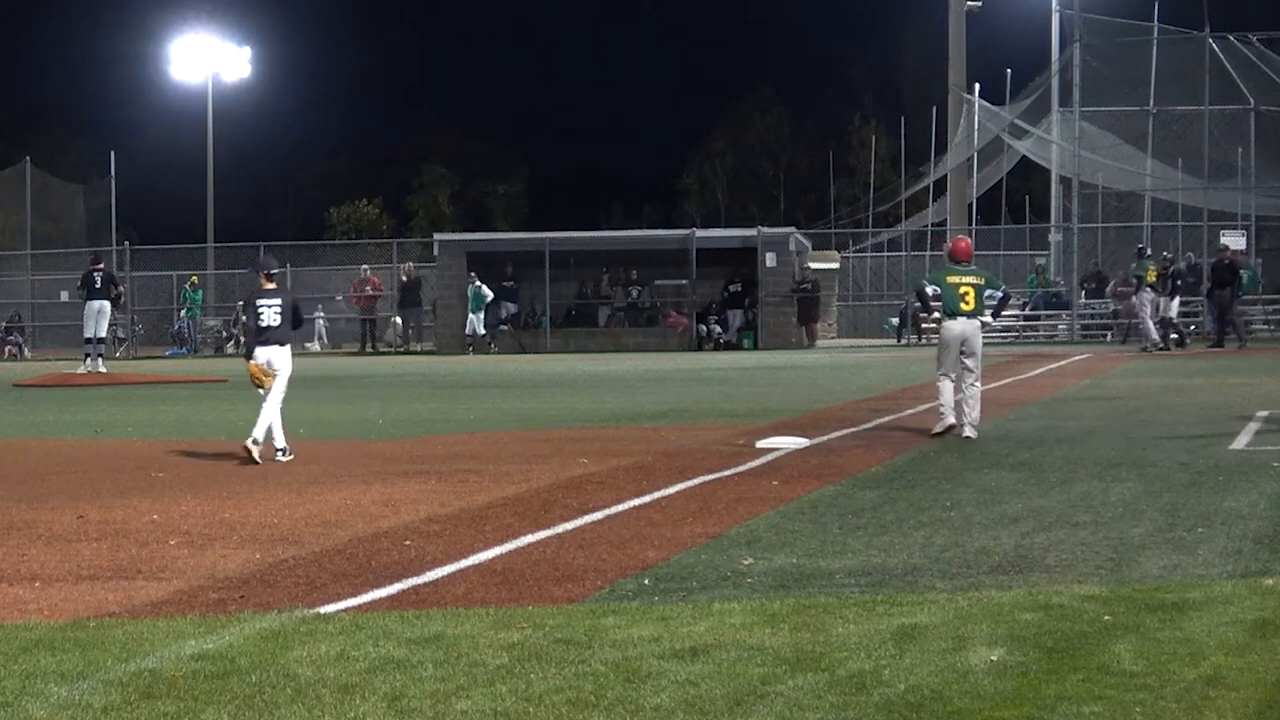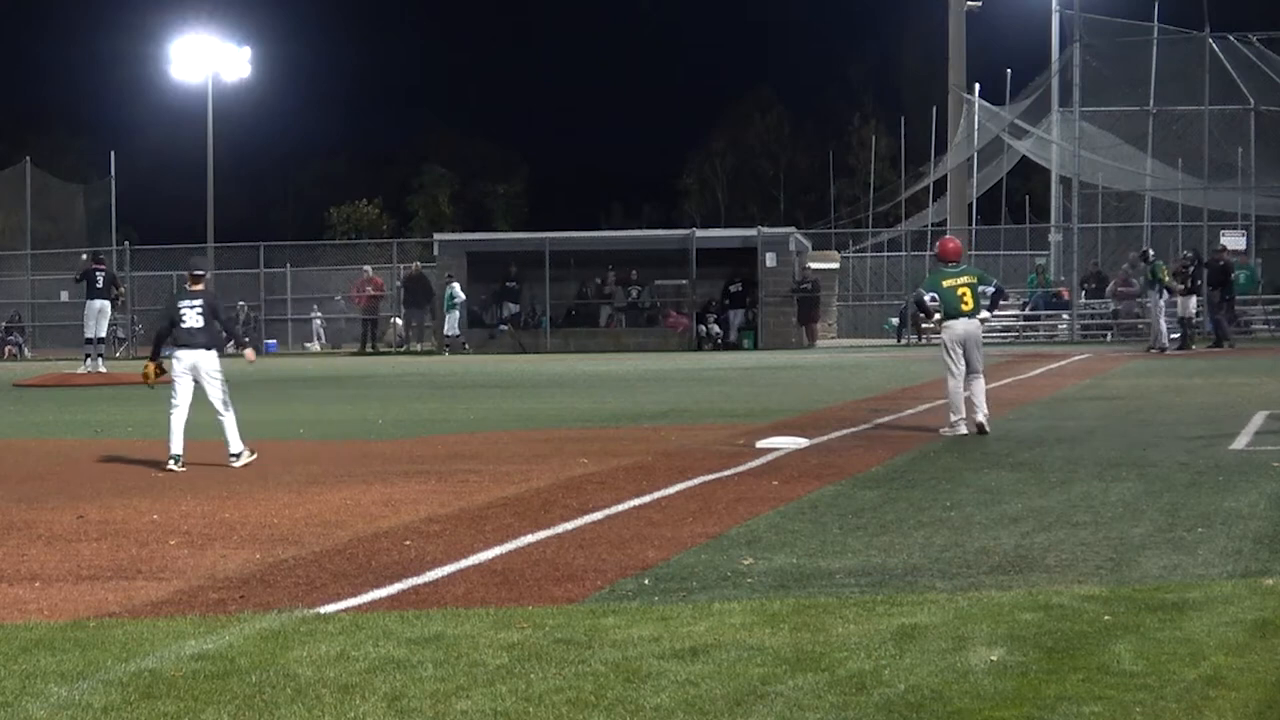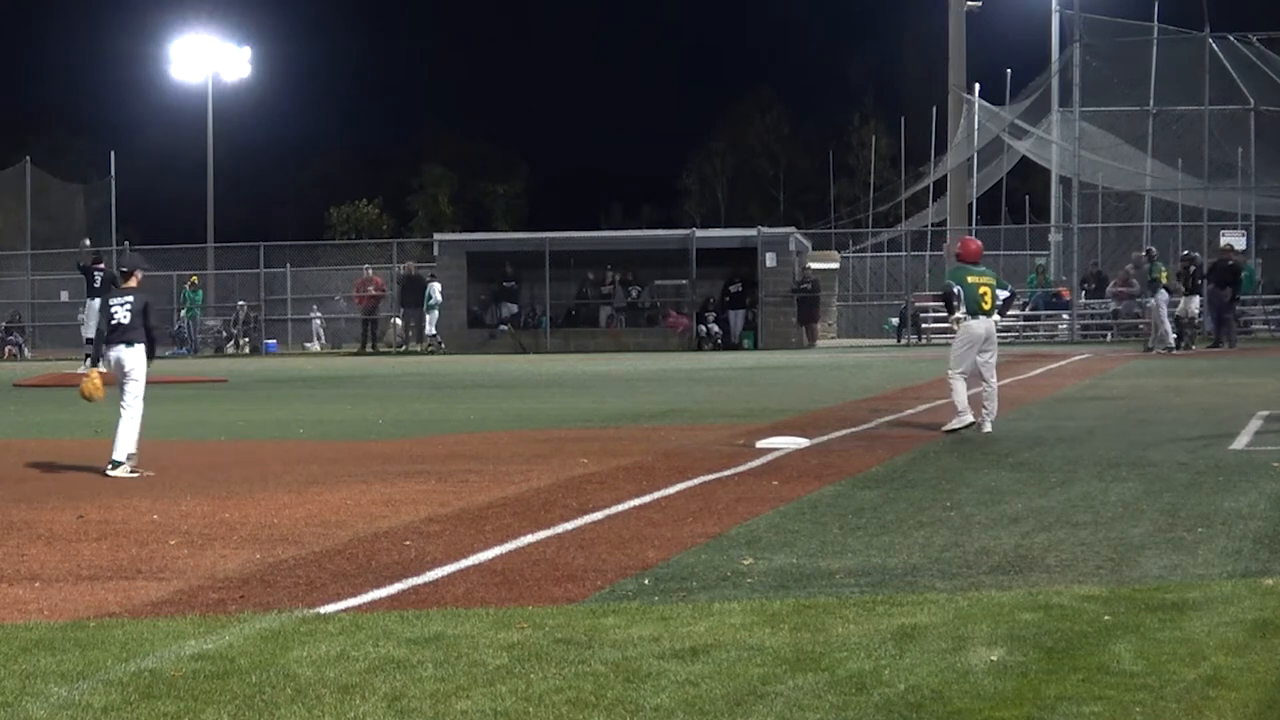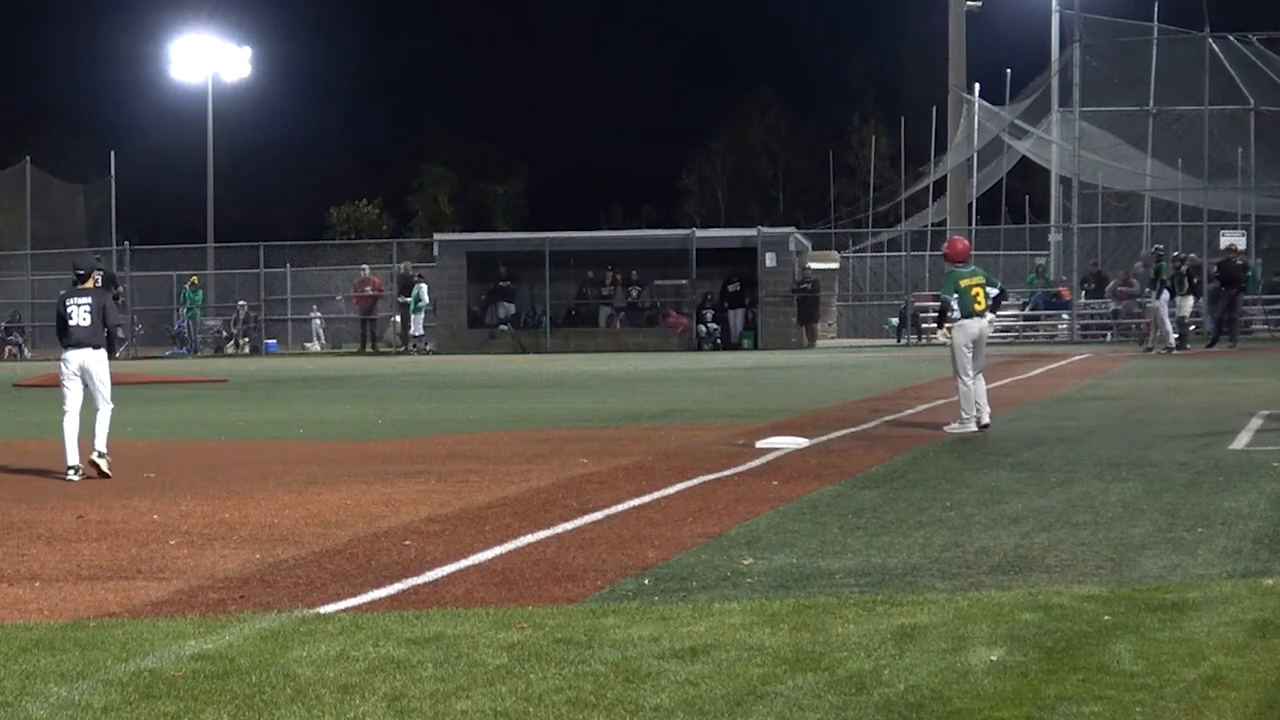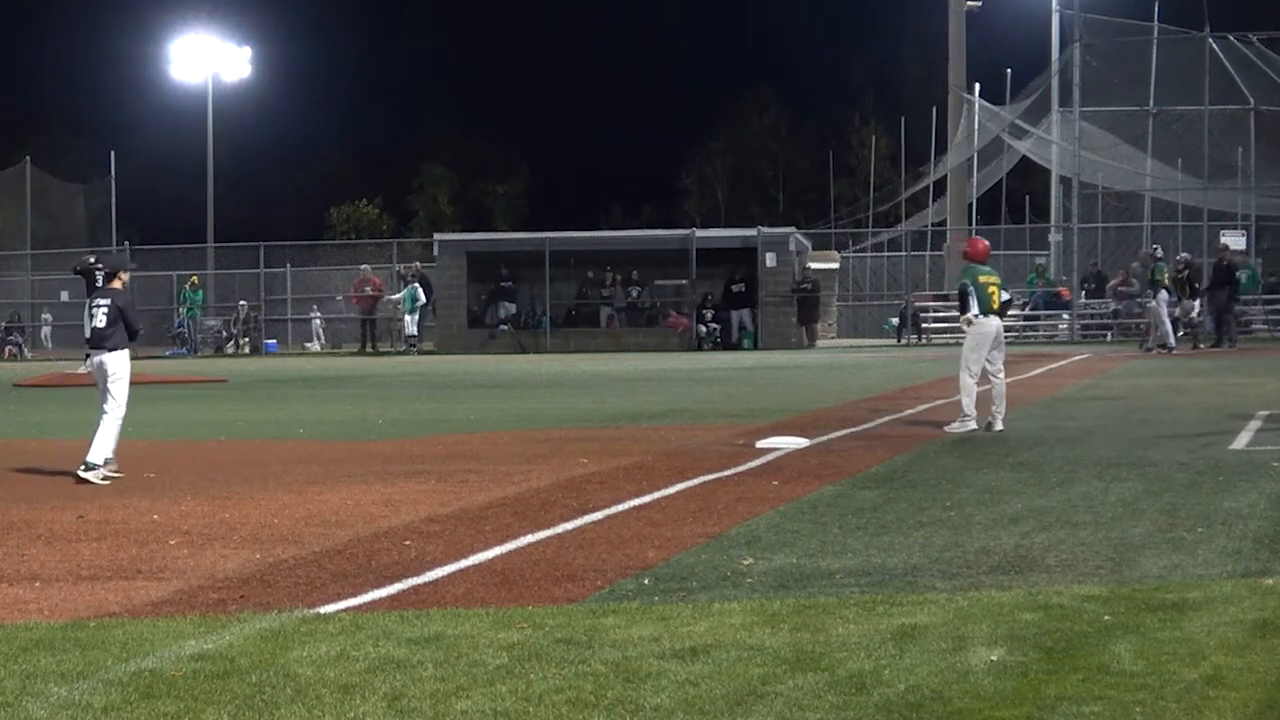
dt=0.7s
person 1, frame 1
left shoulder: (253, 299)
right shoulder: (288, 298)
left elbow: (250, 329)
right elbow: (299, 321)
left wrist: (249, 358)
left hip: (259, 352)
right hip: (280, 352)
left knee: (270, 401)
right knee: (274, 401)
left ankle: (281, 448)
right ankle: (255, 440)
person 1, frame 2
left shoulder: (177, 301)
right shoulder: (211, 299)
left elbow: (162, 331)
right elbow: (226, 324)
left wrist: (153, 358)
right wrist: (244, 346)
left hip: (181, 356)
right hip: (205, 356)
left knee: (179, 407)
right knee: (223, 406)
left ankle: (175, 457)
right ankle: (237, 453)
person 1, frame 3
left shoulder: (108, 298)
right shoulder: (142, 298)
left elbow: (101, 332)
right elbow: (150, 331)
left wrist: (94, 363)
right wrist: (150, 356)
left hip: (112, 352)
right hip: (134, 352)
left knee: (131, 404)
right knee: (131, 407)
left ankle: (127, 454)
right ankle: (118, 462)
person 1, frame 4
left shoulder: (64, 299)
right shoulder: (101, 296)
left elbow: (59, 332)
right elbow: (112, 328)
right wrist: (109, 352)
left hip: (70, 356)
right hip: (95, 354)
left knee: (70, 411)
right knee: (104, 406)
left ankle: (72, 467)
right ankle: (100, 451)
person 1, frame 5
left shoulder: (95, 298)
right shoulder: (122, 298)
left elbow: (99, 328)
right elbow: (135, 332)
left hip: (95, 356)
right hip: (116, 357)
left knee: (110, 411)
right knee: (112, 413)
left ankle: (105, 461)
right ankle: (92, 465)
person 2, frame 1
left shoulder: (942, 273)
right shoulder: (981, 275)
left elbow: (921, 290)
right elbow: (1005, 295)
left wrist: (931, 312)
right wrist: (992, 317)
left hip: (950, 326)
right hip: (973, 327)
left knee: (945, 375)
right knee: (971, 380)
left ankle: (947, 416)
right ankle: (970, 427)
person 2, frame 2
left shoulder: (936, 276)
right shoulder: (973, 272)
left elbow: (919, 299)
right elbow: (999, 289)
left wrist: (933, 316)
right wrist: (988, 311)
left hip: (951, 327)
right hip: (973, 326)
left knee: (955, 377)
right knee: (976, 374)
left ankle: (958, 423)
right ankle: (981, 414)
person 2, frame 3
left shoulder: (958, 272)
right shoulder: (990, 275)
left elbow: (948, 292)
right elbow: (1011, 293)
left wrist: (953, 314)
right wrist: (999, 314)
left hip: (969, 326)
right hip: (989, 325)
left knee: (956, 372)
right knee: (989, 375)
left ankle: (964, 413)
right ankle: (987, 420)
person 2, frame 4
left shoulder: (951, 276)
right shoulder: (980, 273)
left elbow: (945, 304)
right elbow: (1000, 291)
left wrist: (941, 327)
right wrist: (991, 313)
left hip: (963, 326)
right hip: (981, 324)
left knee: (964, 376)
right knee: (977, 373)
left ankle: (968, 421)
right ankle: (983, 415)
person 2, frame 5
left shoulder: (970, 271)
right shoulder: (994, 274)
left elbow: (964, 290)
right elbow: (1007, 299)
left wrist: (964, 314)
left hip: (980, 324)
right hip: (996, 324)
left knee: (969, 373)
right knee: (997, 373)
left ankle: (968, 419)
right ankle: (997, 419)
